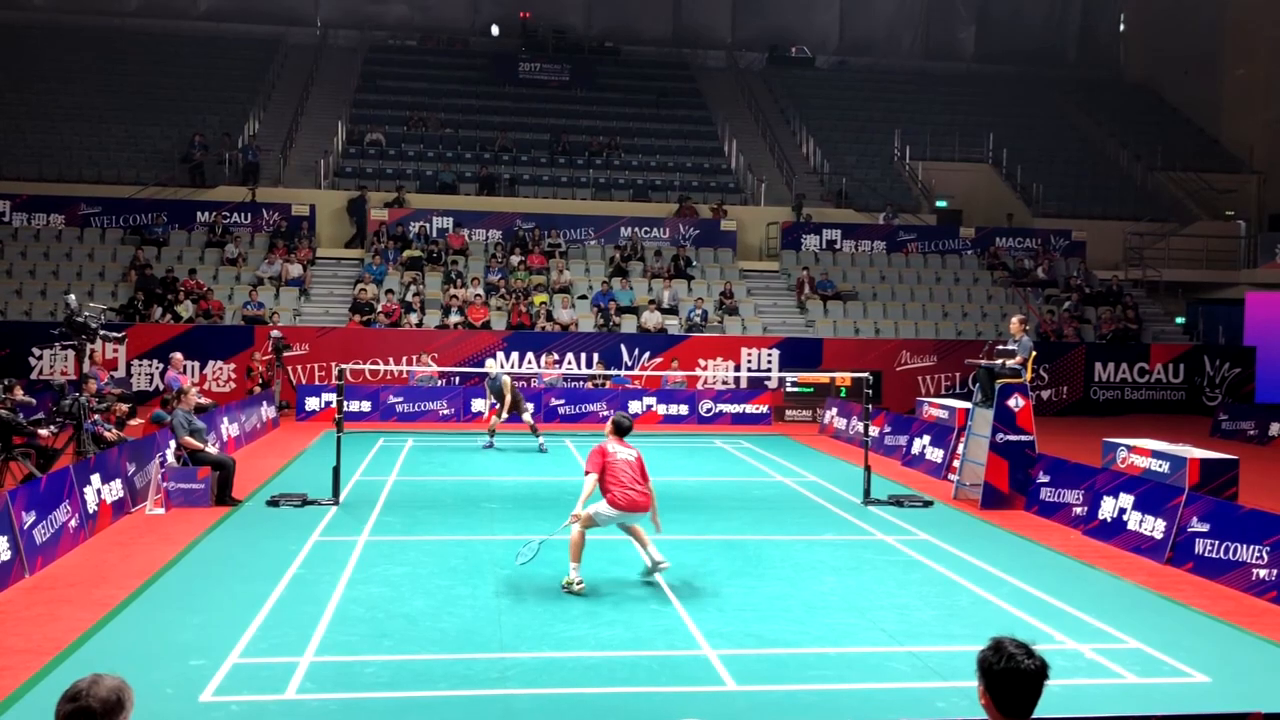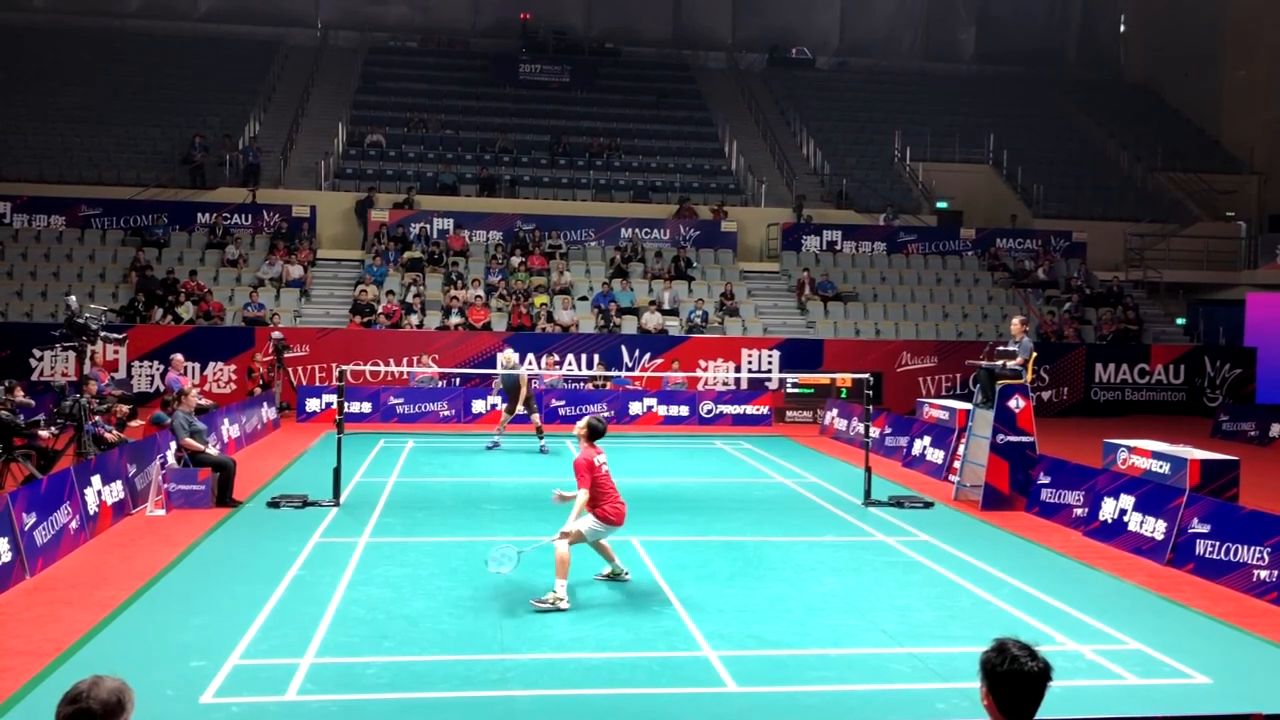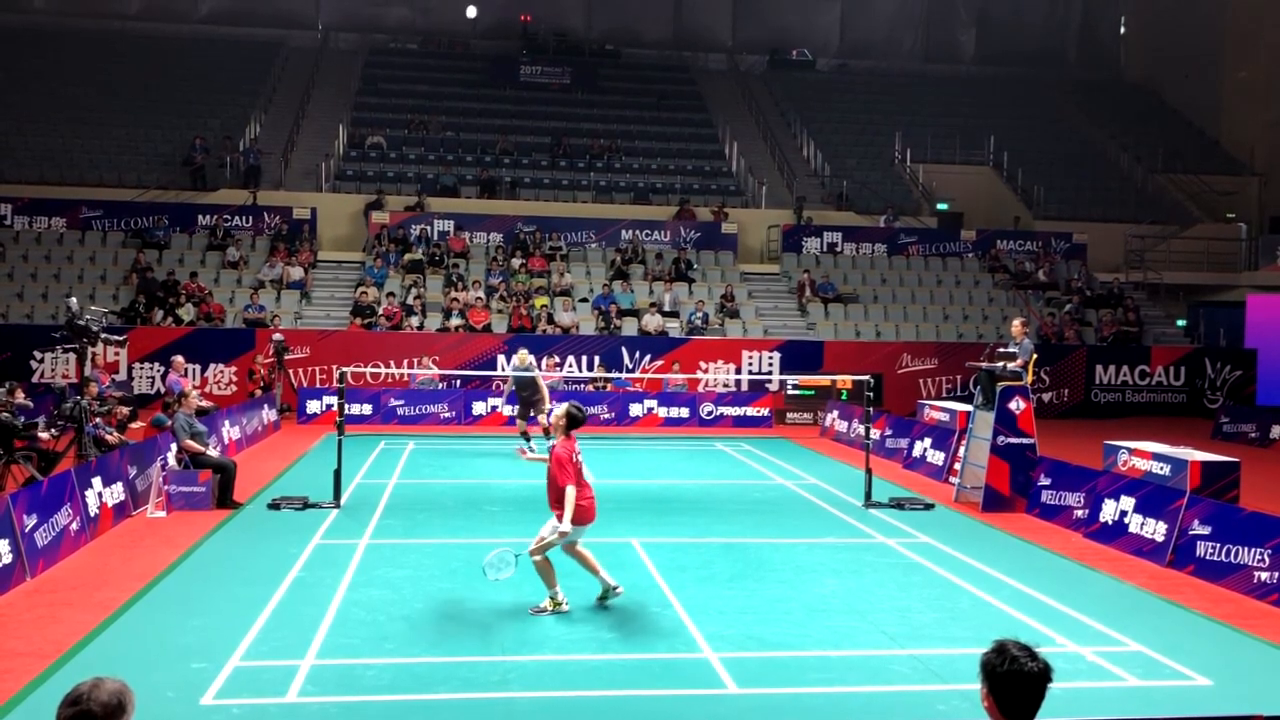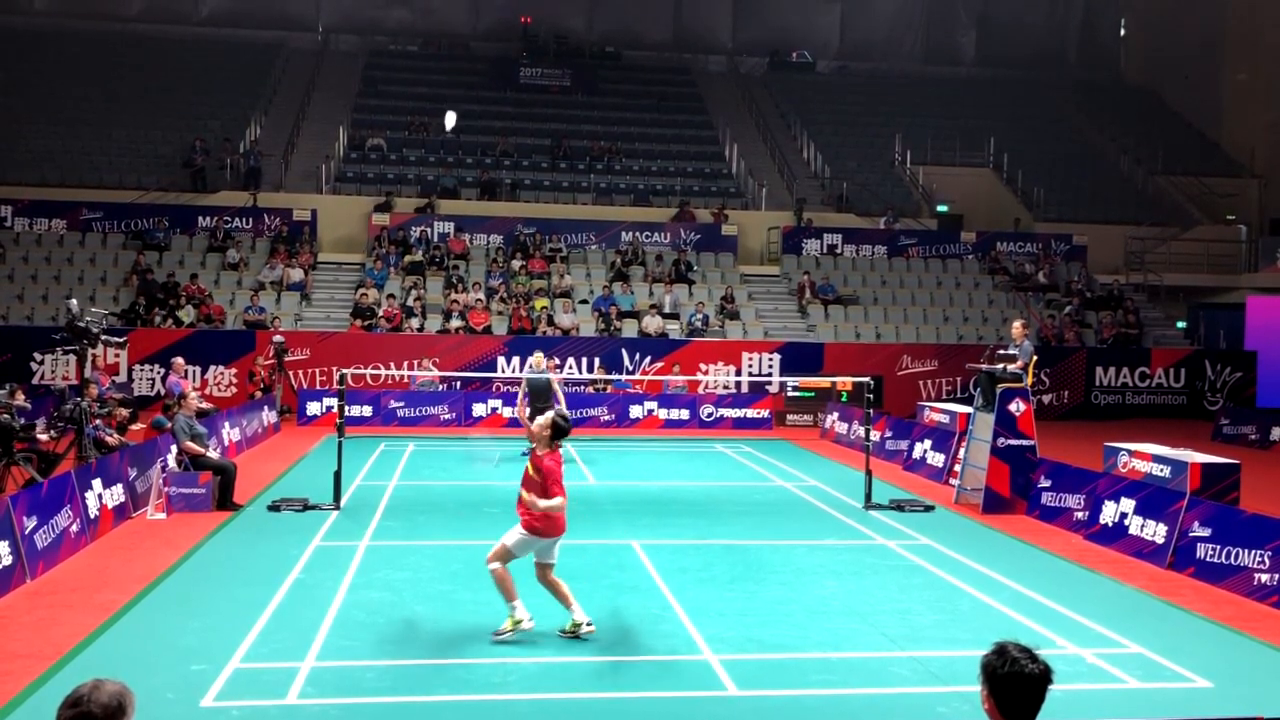
dt=1s
person 1, frame 1
left shoulder: (601, 449)
right shoulder: (634, 452)
left elbow: (593, 478)
right elbow: (648, 485)
left wrist: (579, 506)
right wrist: (655, 514)
left hip: (619, 502)
right hip: (642, 504)
left knee: (579, 525)
right knee: (625, 522)
left ankle: (574, 579)
right ankle: (655, 559)
person 1, frame 2
left shoulder: (582, 459)
right shoulder: (597, 452)
left elbow: (585, 494)
left wrist: (570, 523)
right wrist: (570, 496)
left hip: (605, 515)
right hip: (617, 511)
left knee: (562, 540)
right knee: (590, 535)
left ankle: (559, 596)
right ankle: (618, 570)
person 1, frame 3
left shoulder: (560, 451)
right shoulder: (569, 441)
left elbow: (570, 488)
left wrist: (566, 521)
right wrist: (534, 457)
left hip: (574, 512)
right hip: (586, 507)
left knee: (536, 551)
right knee: (570, 547)
left ankle: (557, 600)
right ankle: (608, 584)
person 1, frame 4
left shoulder: (549, 464)
right shoulder: (543, 447)
left elbow: (561, 503)
right elbow: (535, 440)
left wrist: (542, 504)
left hip: (537, 525)
right hip: (550, 526)
left knee: (494, 560)
right knee: (545, 575)
left ankle: (518, 616)
right ankle: (581, 620)
